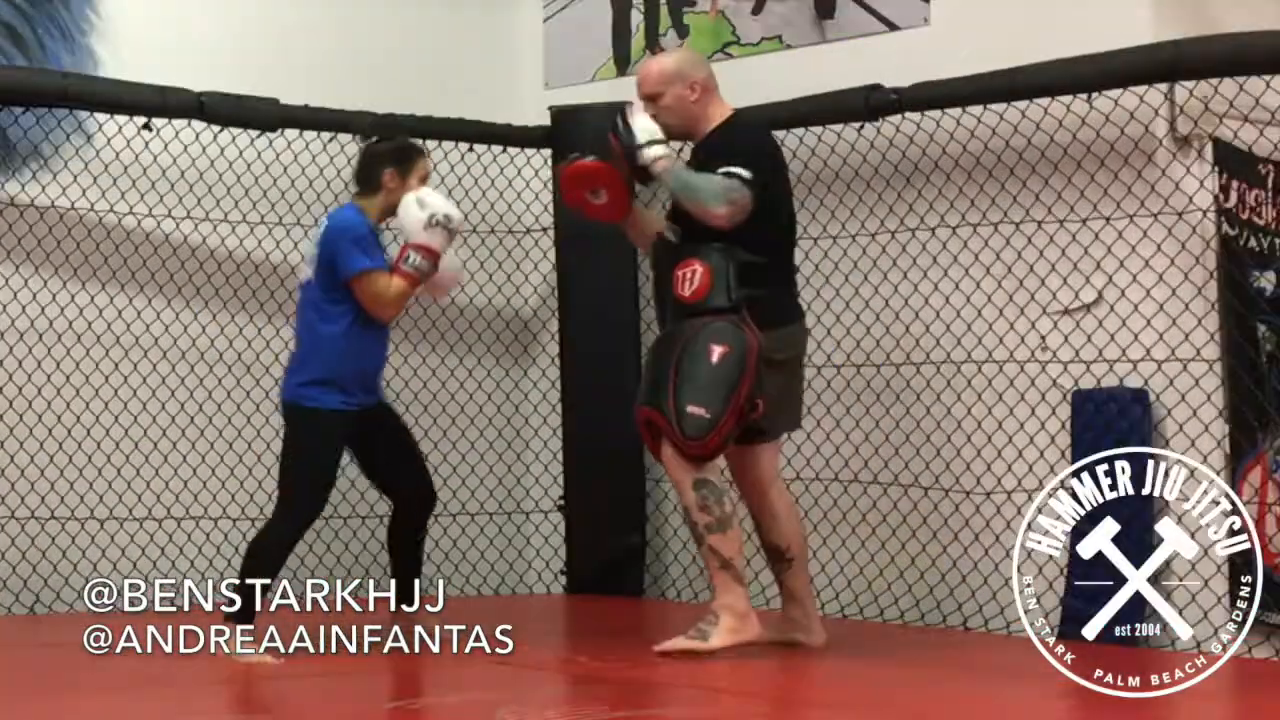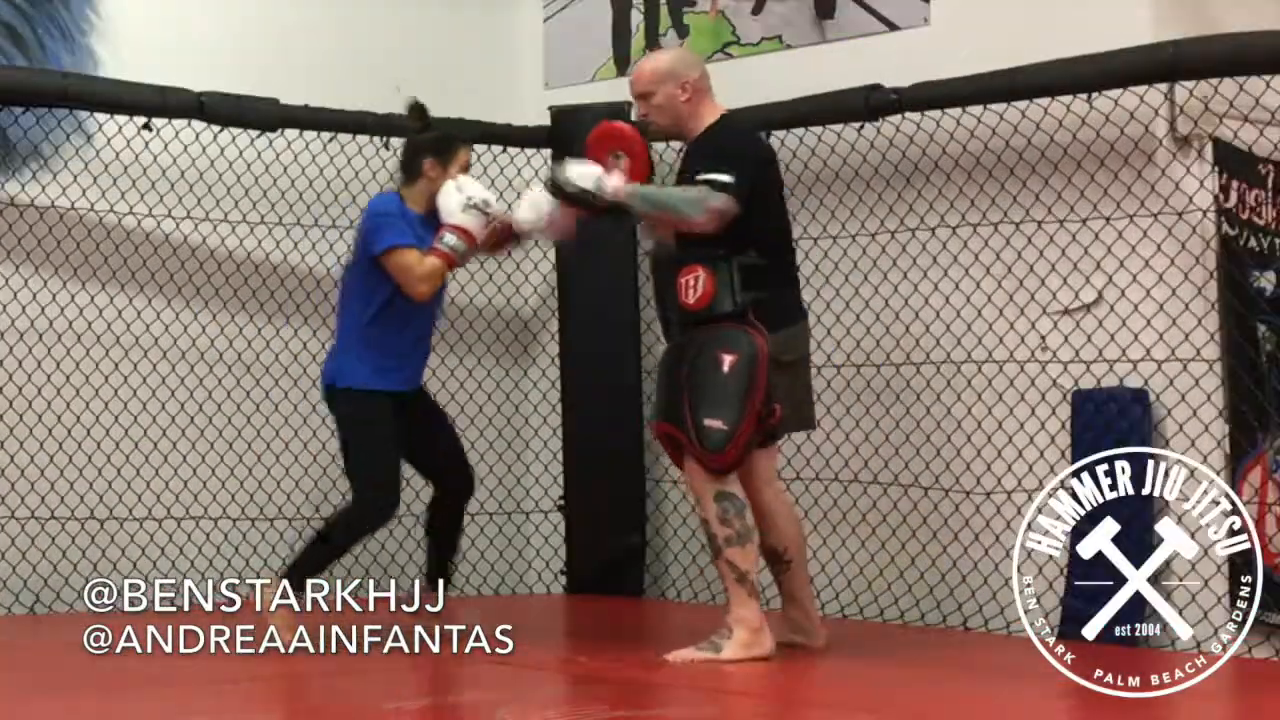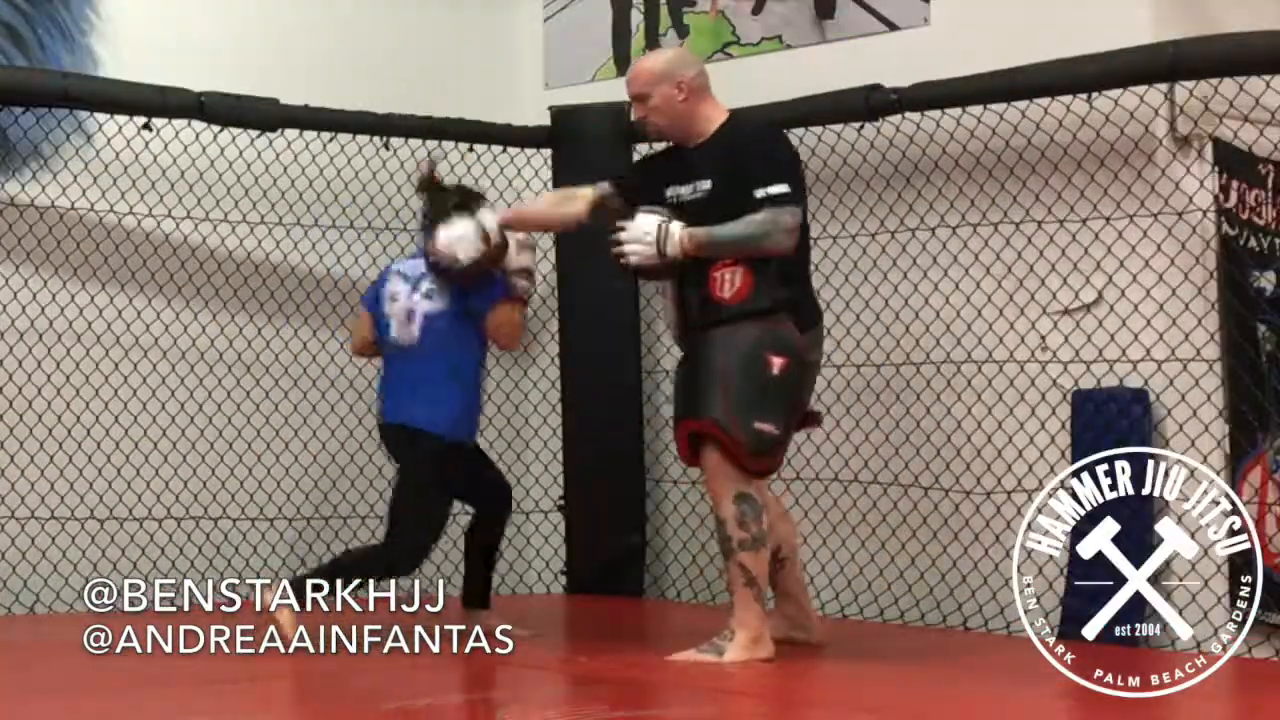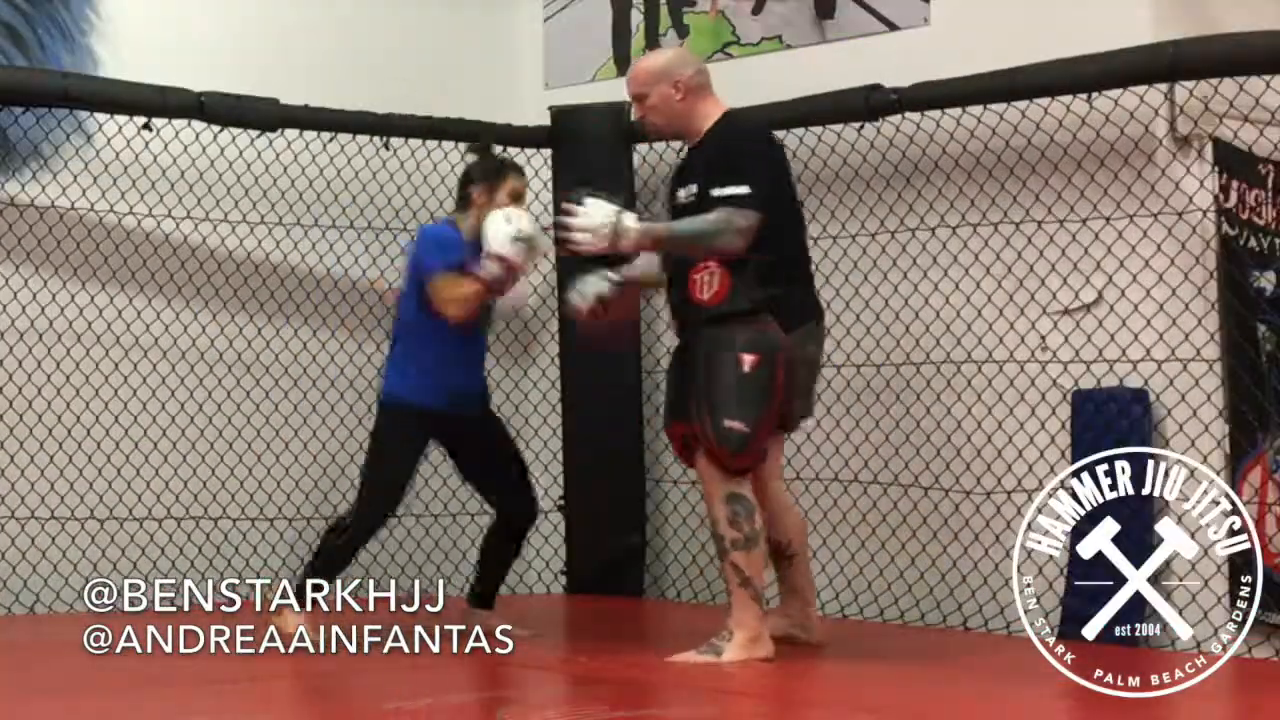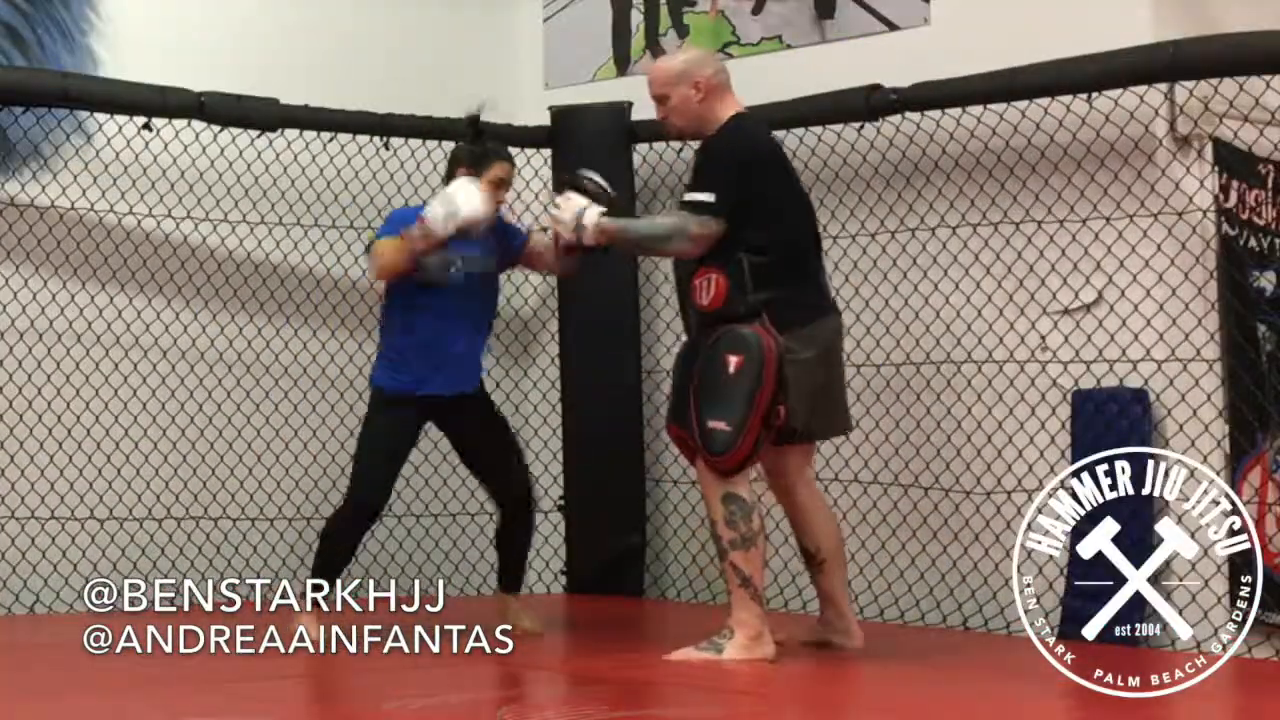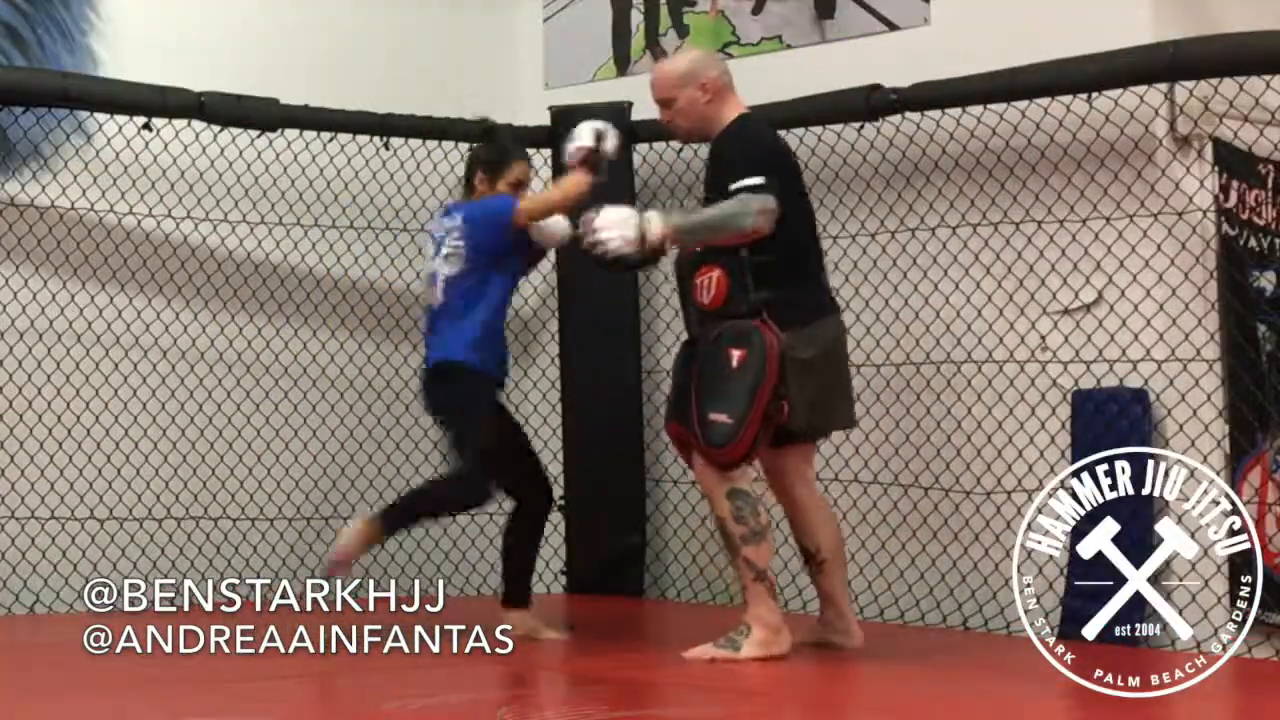
dt=0.2s
person 1, frame 1
left shoulder: (741, 140)
right shoulder: (709, 150)
left elbow: (721, 211)
right elbow: (666, 247)
left wrist: (655, 156)
right wrist: (624, 204)
left hip: (744, 328)
left knee: (682, 455)
right knee: (753, 467)
left ankle: (733, 612)
right ankle: (802, 617)
person 1, frame 2
left shoulder: (737, 142)
right shoulder: (697, 155)
left elbow: (705, 215)
right elbow: (680, 238)
left wrist: (612, 187)
right wrist: (624, 187)
left hip: (748, 331)
left knee: (704, 467)
right knee: (752, 474)
left ankle: (746, 628)
right ankle: (801, 616)
person 1, frame 3
left shoulder: (759, 145)
right shoulder: (664, 168)
left elbow: (781, 233)
right elbow: (584, 205)
left wrist: (676, 240)
right wrist: (493, 220)
left hip: (767, 331)
right hip: (716, 337)
left knee: (725, 467)
right knee: (737, 472)
left ankle: (748, 631)
right ankle: (796, 612)
person 1, frame 4
left shoulder: (737, 143)
right shoulder: (700, 158)
left elbow: (733, 233)
right elbow: (679, 257)
left wrist: (626, 232)
right wrist: (614, 281)
left hip: (761, 332)
right hip: (757, 331)
left knee: (720, 466)
right knee: (752, 469)
left ankle: (747, 631)
right ankle: (801, 610)
person 1, frame 5
left shoulder: (731, 143)
right shoulder: (747, 144)
left elbow: (690, 234)
left wrist: (595, 223)
left hip: (765, 332)
right hip: (793, 330)
left knee: (718, 467)
right knee: (789, 476)
left ankle: (748, 630)
right ankle: (837, 618)
person 1, frame 6
left shoulder: (746, 141)
right shoulder: (744, 145)
left elbow: (753, 220)
left wrist: (653, 228)
left hip: (773, 331)
right hip: (798, 329)
left knee: (719, 465)
right knee: (789, 475)
left ankle: (764, 625)
right ankle: (838, 619)
person 2, frame 1
left shoulder: (369, 227)
right shoulder: (349, 228)
right elbow: (383, 306)
left wrist: (425, 277)
right wrist: (423, 246)
left hip: (361, 400)
right hip: (319, 397)
left knee: (417, 496)
right knee: (293, 517)
right ankle: (232, 625)
person 2, frame 2
left shoulder: (428, 216)
right shoulder: (385, 211)
left elbow: (485, 243)
right elbow: (419, 283)
left wrist: (519, 227)
right wrist: (457, 231)
left hip: (400, 384)
right hip: (359, 385)
left knee: (456, 482)
right knee: (376, 502)
person 2, frame 3
left shoulder: (396, 272)
left elbow: (362, 343)
right elbow: (509, 337)
right wrist: (517, 274)
left hip: (408, 420)
right hip: (431, 429)
left knee: (494, 500)
right knee: (406, 551)
left ankle: (476, 610)
right ankle: (290, 600)
person 2, frame 4
left shoulder: (486, 242)
right shoulder: (444, 235)
right elbow: (455, 308)
right wrist: (500, 263)
left hip: (465, 405)
right hip: (409, 402)
left knee: (520, 505)
right knee: (372, 511)
left ankle: (482, 607)
right ankle: (297, 601)
person 2, frame 5
left shoulder: (498, 233)
right shoulder: (406, 219)
left elbow: (550, 258)
right elbow: (383, 267)
right wrist: (435, 228)
left hip: (464, 392)
right hip: (399, 390)
left knee: (517, 496)
right knee: (365, 500)
left ankle: (510, 601)
right ankle: (311, 607)
person 2, frame 6
left shoulder: (458, 218)
right shoulder: (487, 212)
left elbow: (509, 260)
right elbow: (564, 195)
left wrist: (539, 242)
right wrist: (586, 162)
left hip: (471, 379)
right hip: (459, 371)
left knee: (535, 493)
right knee: (473, 479)
left ankle: (516, 613)
right ankle: (369, 528)
